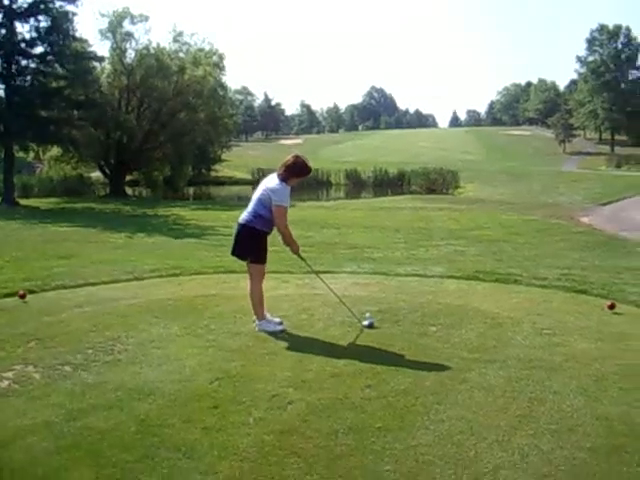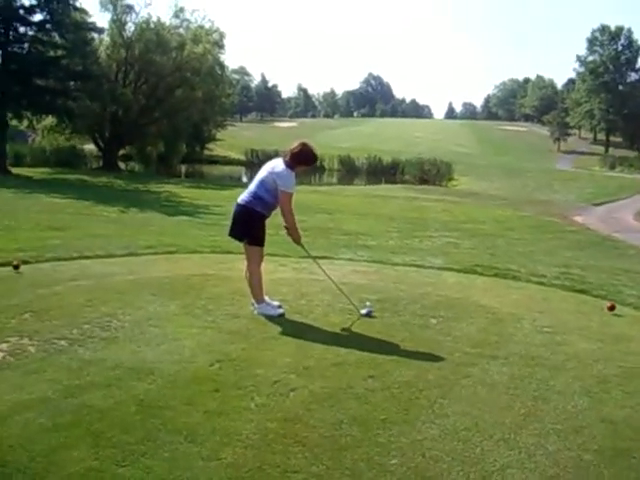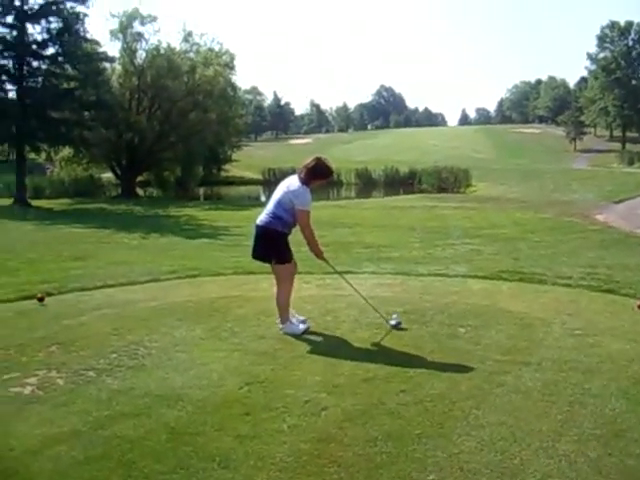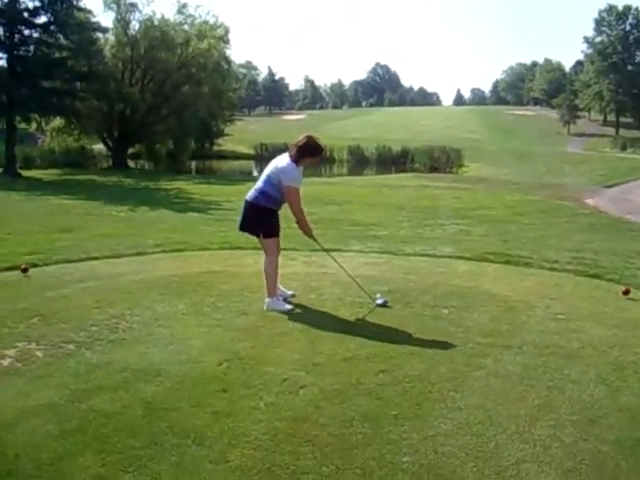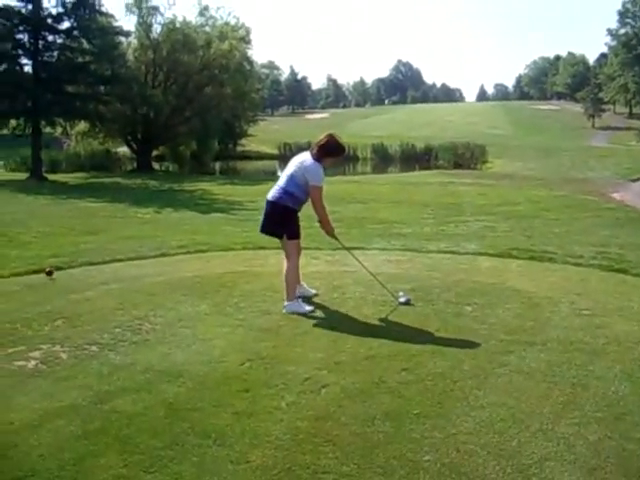
dt=0.5s
person 1, frame 1
left shoulder: (275, 179)
right shoulder: (280, 189)
left elbow: (278, 219)
right elbow: (280, 223)
left wrist: (286, 239)
right wrist: (292, 243)
left hip: (254, 229)
right hip: (253, 231)
left knee: (258, 275)
right knee: (257, 277)
left ankle: (261, 314)
right ankle: (261, 321)
person 1, frame 2
left shoulder: (278, 163)
right shoulder: (286, 175)
left elbow: (281, 205)
right elbow: (286, 209)
left wrist: (289, 227)
right wrist: (295, 232)
left hip: (248, 210)
right hip: (252, 214)
left knee: (255, 259)
right knee: (255, 261)
left ankle: (259, 298)
right ankle: (260, 304)
person 1, frame 3
left shoulder: (294, 180)
right shoulder: (302, 192)
left elbow: (300, 222)
right elbow: (305, 226)
left wrist: (312, 244)
right wrist: (316, 248)
left hip: (269, 230)
right hip: (273, 233)
left knee: (291, 269)
right knee: (284, 279)
left ankle: (286, 313)
right ankle: (285, 323)
person 1, frame 4
left shoulder: (291, 162)
right shoulder: (289, 169)
left elbow: (294, 199)
right elbow: (293, 202)
left wrist: (301, 222)
right wrist: (305, 225)
left hip: (266, 207)
right hip: (260, 208)
left knee: (273, 251)
right knee: (272, 253)
left ankle: (274, 289)
right ankle: (272, 299)
person 1, frame 5
left shoulder: (307, 157)
right shoulder: (314, 168)
left elbow: (315, 199)
right elbow: (317, 202)
left wrist: (323, 221)
right wrist: (327, 225)
left hip: (279, 205)
right hip: (283, 209)
left knee: (294, 250)
right knee: (293, 255)
left ankle: (297, 286)
right ankle: (291, 302)
